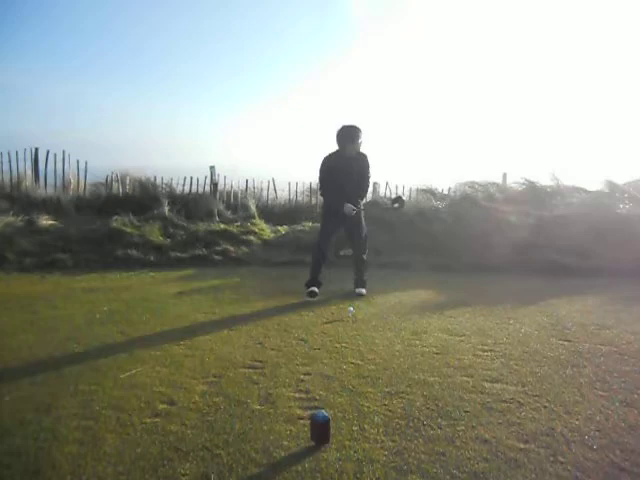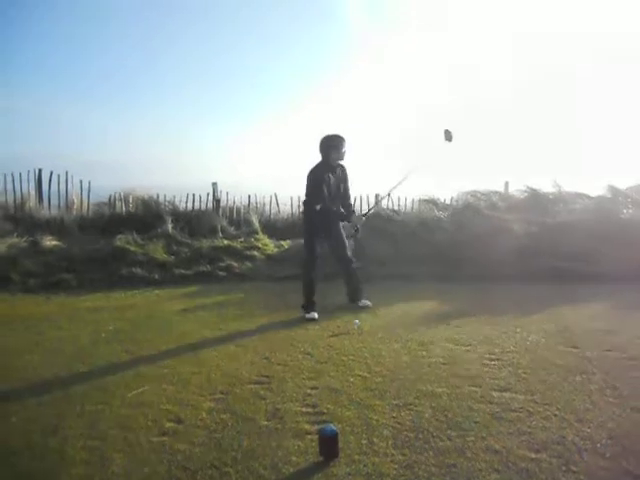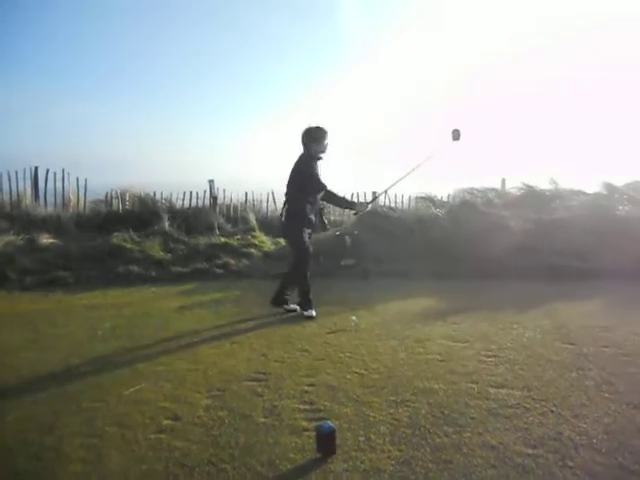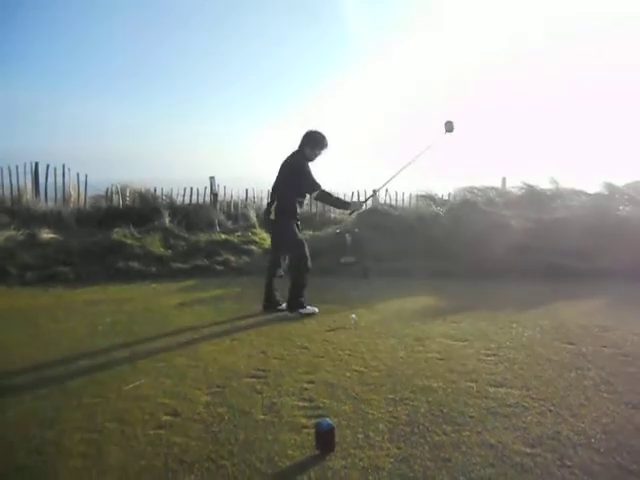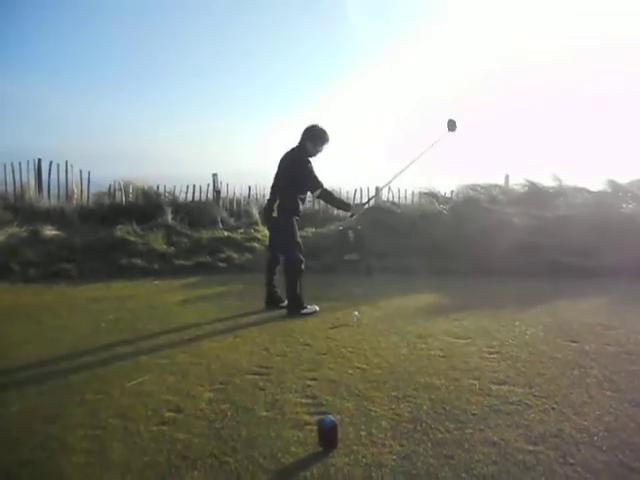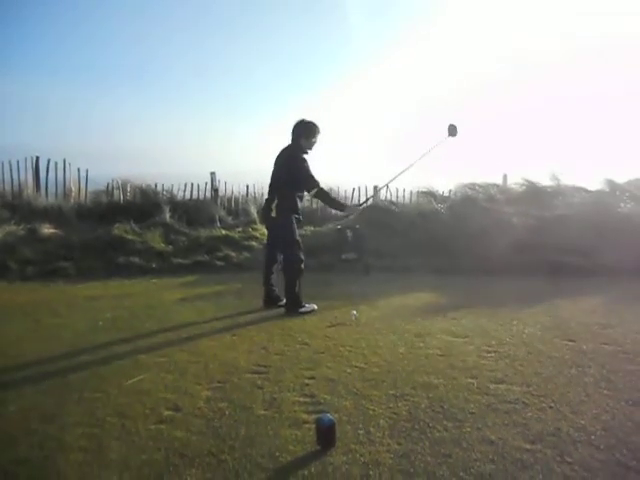
dt=0.3s
person 1, frame 1
left shoulder: (362, 159)
right shoulder: (330, 161)
left elbow: (365, 185)
right elbow: (325, 190)
left wrist: (357, 202)
right wrist: (342, 205)
left hip: (355, 208)
right hip: (333, 209)
left knee: (360, 246)
right knee: (322, 245)
left ankle: (360, 283)
right ankle: (313, 283)
person 1, frame 2
left shoulder: (341, 170)
right shoulder: (317, 174)
left elbow: (345, 197)
right elbow: (321, 205)
left wrist: (351, 215)
right wrist: (348, 218)
left hip: (333, 222)
right hip: (314, 222)
left knee: (345, 259)
right knee: (311, 263)
left ankle: (356, 296)
right ankle: (309, 306)
person 1, frame 3
left shoulder: (309, 163)
right shoulder: (306, 165)
right elbow: (324, 193)
left wrist: (320, 216)
right wrist: (353, 205)
left hip: (302, 218)
right hip: (294, 219)
left knee: (301, 260)
right knee: (303, 260)
left ankle: (281, 297)
right ankle: (306, 304)
person 1, frame 4
left shoulder: (295, 162)
right shoulder: (298, 165)
right elbow: (318, 193)
left wrist: (295, 218)
right wrist: (347, 205)
left hip: (279, 215)
right hip: (281, 216)
left knee: (277, 258)
right knee: (300, 256)
left ankle: (271, 301)
right ankle: (296, 302)
person 1, frame 5
left shoulder: (292, 156)
right shoulder: (301, 161)
right elbow: (320, 192)
right wrist: (348, 207)
left hip: (276, 212)
right hip: (283, 215)
left knee: (276, 256)
right knee: (294, 258)
left ankle: (273, 298)
right ankle: (296, 304)
person 1, frame 6
left shoulder: (288, 154)
right shoulder: (296, 159)
right elbow: (316, 190)
right wrist: (343, 207)
left hip: (274, 211)
right hip: (282, 213)
left knee: (273, 254)
right knee: (294, 257)
left ankle: (271, 297)
right ankle: (294, 303)
